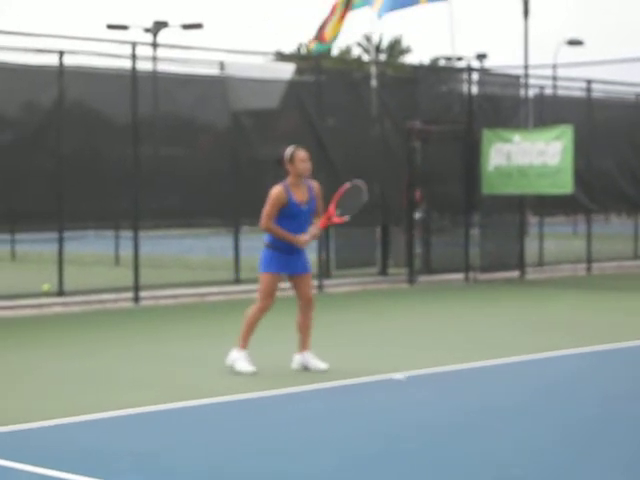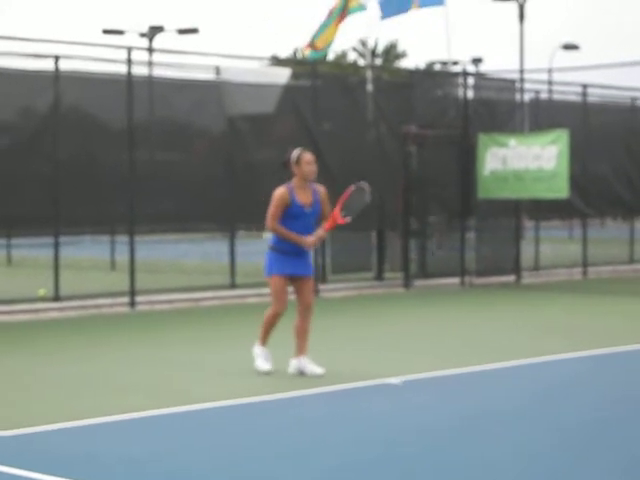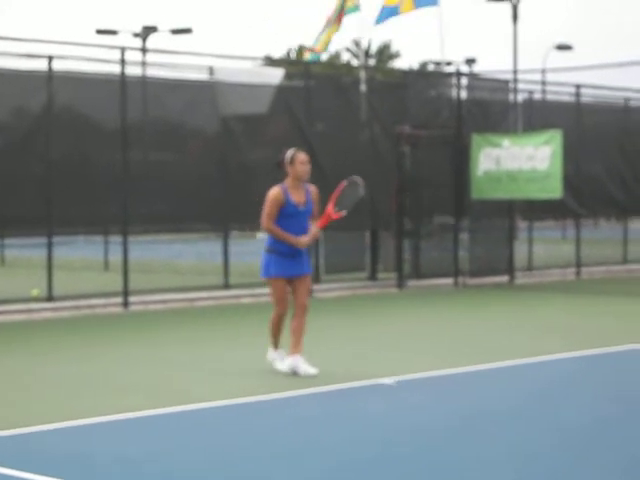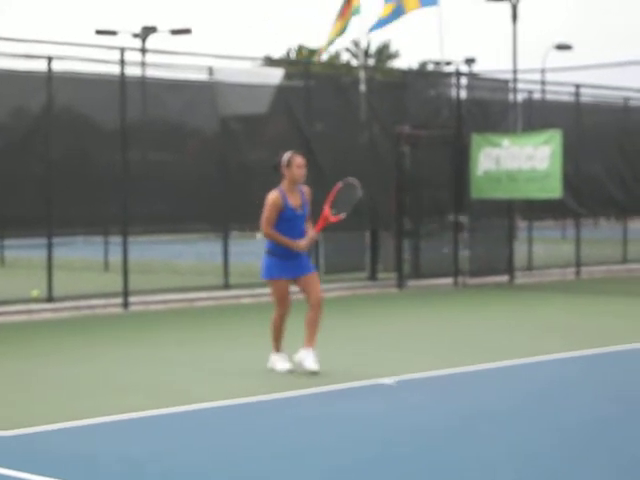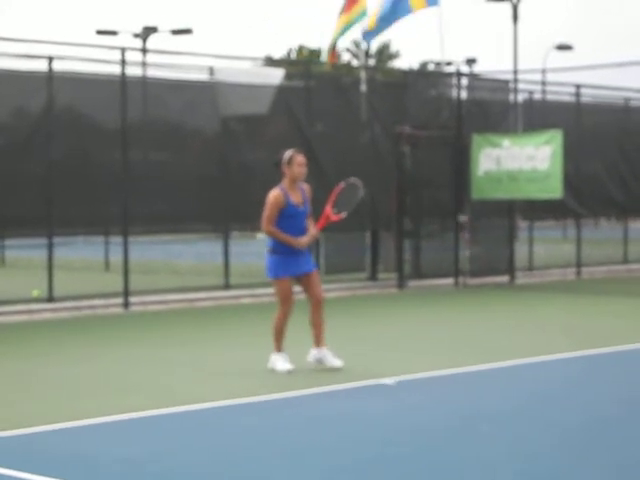
dt=0.2s
person 1, frame 1
left shoulder: (314, 187)
right shoulder: (279, 192)
left elbow: (318, 215)
right elbow: (265, 224)
left wrist: (315, 229)
right wrist: (295, 238)
left hip: (298, 255)
right hip: (276, 253)
left knee: (307, 301)
right knee: (263, 303)
left ankle: (303, 354)
right ankle: (239, 352)
person 1, frame 2
left shoulder: (320, 192)
right shoulder: (283, 193)
left elbow: (325, 219)
right elbow: (271, 224)
left wrist: (319, 233)
right wrist: (300, 239)
left hip: (302, 258)
right hip: (280, 256)
left knee: (306, 306)
right knee: (278, 307)
left ankle: (300, 359)
right ankle: (261, 347)
person 1, frame 3
left shoulder: (312, 191)
right shoulder: (277, 193)
right elbow: (266, 225)
left wrist: (312, 232)
right wrist: (294, 240)
left hip: (300, 258)
right hip: (277, 258)
left knee: (302, 306)
right knee: (281, 309)
left ankle: (294, 357)
right ankle: (275, 350)
person 1, frame 4
left shoulder: (305, 192)
right shoulder: (275, 197)
right elbow: (266, 229)
left wrist: (311, 234)
right wrist: (293, 244)
left hip: (301, 258)
right hip: (278, 259)
left knee: (317, 300)
right knee: (283, 309)
left ankle: (307, 351)
right ankle: (276, 354)
person 1, frame 5
left shoulder: (306, 189)
right shoulder: (277, 195)
right elbow: (267, 227)
left wrist: (312, 231)
right wrist: (295, 241)
left hip: (303, 255)
right hip: (281, 257)
left knee: (318, 300)
right knee: (286, 307)
left ankle: (319, 351)
right ankle: (277, 355)
